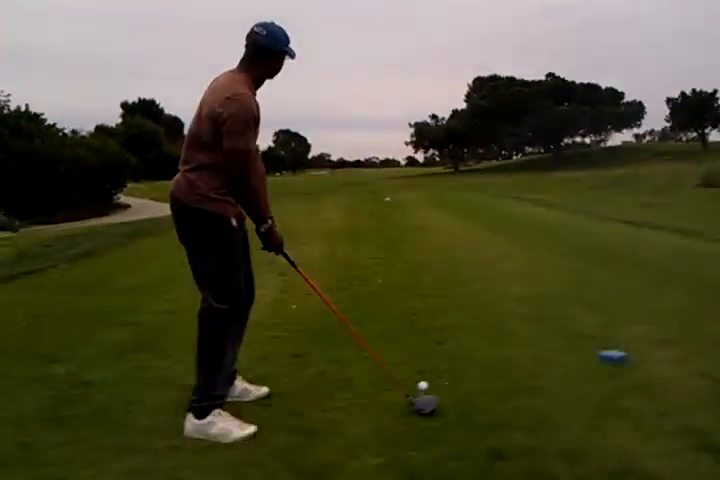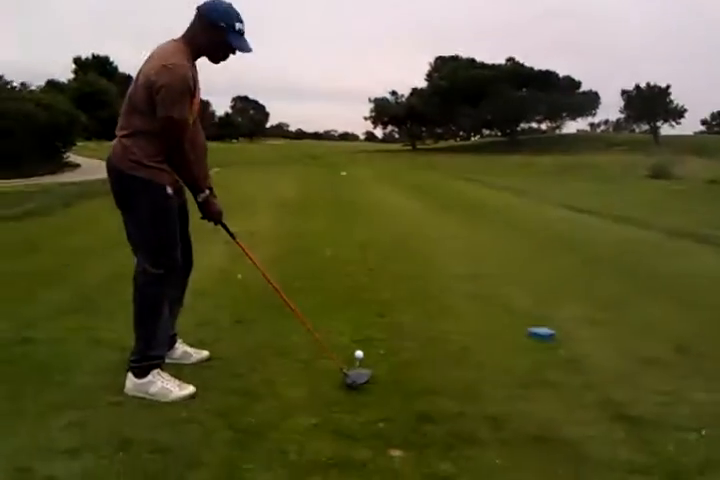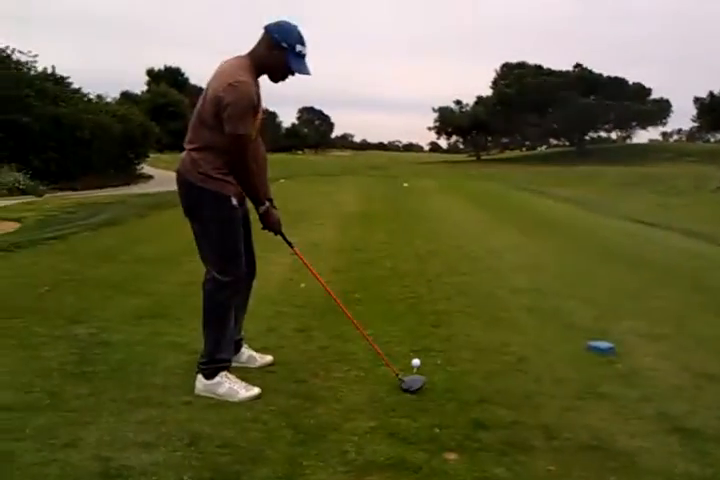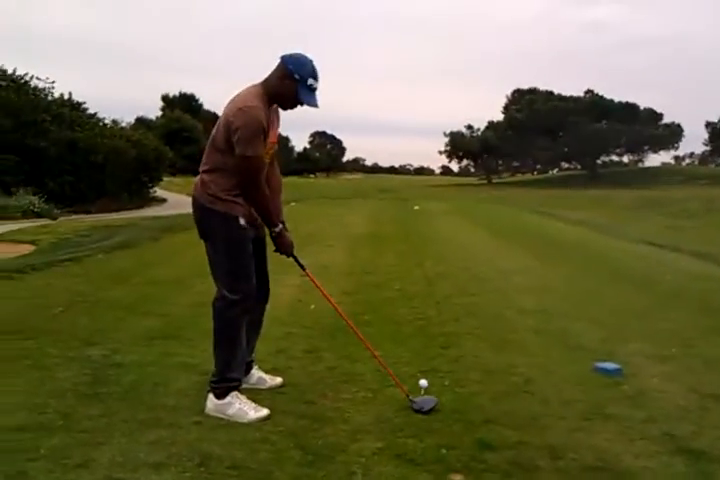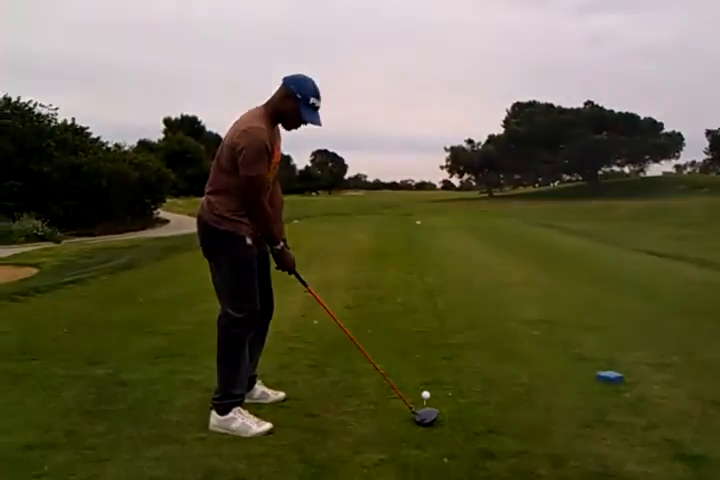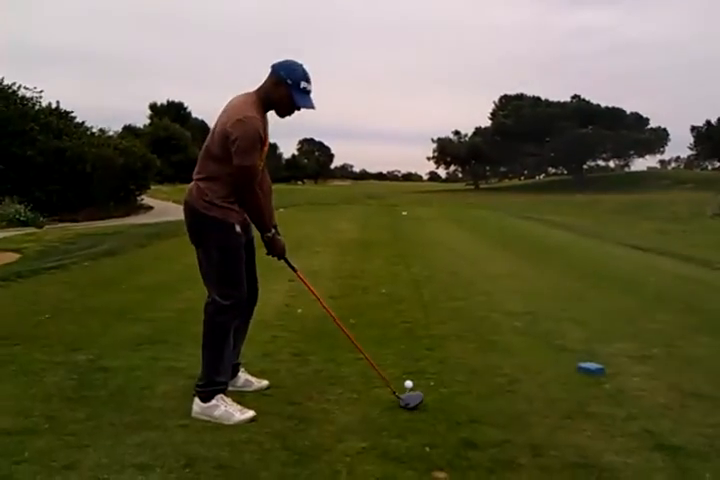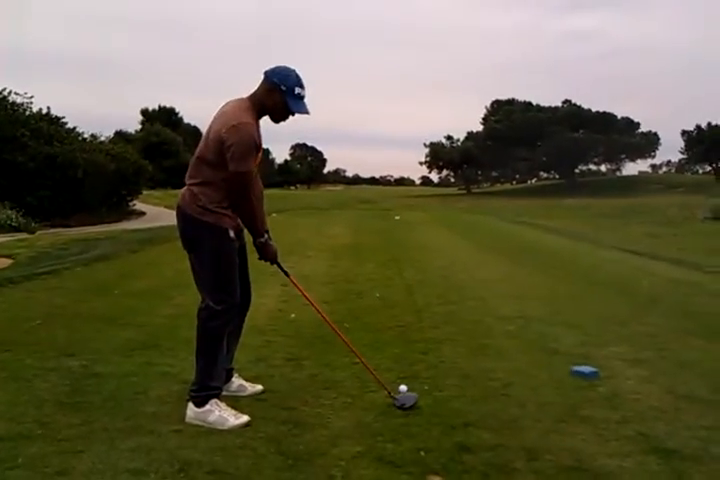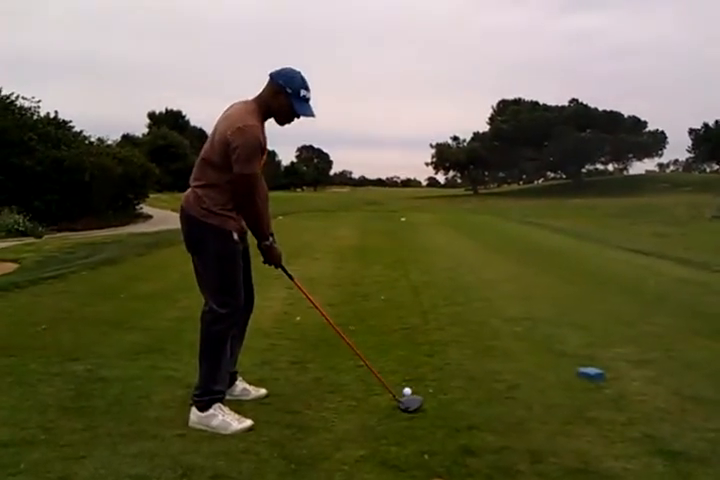
dt=0.3s
person 1, frame 1
left shoulder: (233, 86)
right shoulder: (239, 101)
left elbow: (246, 164)
right elbow: (239, 177)
left wrist: (263, 217)
right wrist: (265, 225)
left hip: (218, 204)
right hip: (205, 208)
left knee: (240, 296)
right knee: (222, 303)
left ankle: (223, 380)
right ankle: (202, 412)
person 1, frame 2
left shoulder: (181, 59)
right shoulder: (175, 71)
left elbow: (190, 132)
right elbow: (176, 146)
left wrist: (205, 187)
right wrist: (203, 195)
left hip: (158, 173)
right hip: (140, 175)
left knee: (178, 262)
right knee: (158, 268)
left ankle: (164, 342)
right ankle: (142, 372)
person 1, frame 3
left shoulder: (244, 74)
right shoulder: (240, 89)
left elbow: (252, 146)
right elbow: (240, 160)
left wrist: (265, 199)
right wrist: (264, 207)
left hip: (224, 185)
right hip: (207, 186)
left knee: (243, 269)
right knee: (224, 275)
left ankle: (230, 347)
right ankle: (210, 372)
person 1, frame 4
left shoulder: (269, 108)
right shoulder: (250, 113)
left elbow: (269, 169)
right elbow: (252, 182)
left wrist: (278, 222)
right wrist: (277, 229)
left hip: (241, 209)
right hip: (220, 208)
left knee: (257, 291)
right knee: (237, 295)
left ankle: (242, 368)
right ankle: (222, 393)
person 1, frame 5
left shoulder: (269, 128)
right shoulder: (254, 135)
left elbow: (272, 189)
right elbow: (255, 202)
left wrist: (280, 240)
right wrist: (278, 247)
left hip: (246, 228)
right hip: (225, 228)
left knee: (260, 308)
right knee: (239, 313)
left ankle: (245, 383)
right ankle: (225, 408)
person 1, frame 6
left shoulder: (254, 111)
right shoulder: (247, 123)
left elbow: (259, 176)
right elbow: (247, 189)
left wrist: (271, 226)
right wrist: (270, 233)
left hip: (230, 213)
right hip: (213, 214)
left knee: (245, 295)
right knee: (227, 301)
left ankle: (229, 370)
right ankle: (208, 396)
person 1, frame 7
left shoulder: (242, 112)
right shoulder: (243, 129)
left elbow: (252, 183)
right elbow: (242, 195)
left wrist: (262, 232)
right wrist: (262, 239)
left hip: (220, 217)
right hip: (206, 220)
left knee: (238, 300)
right knee: (220, 305)
left ankle: (222, 375)
right ankle: (202, 400)
person 1, frame 8
left shoulder: (247, 114)
right shoulder: (248, 131)
left elbow: (256, 185)
right elbow: (247, 197)
left wrist: (266, 235)
right wrist: (266, 242)
left hip: (222, 220)
right hip: (209, 222)
left knee: (241, 303)
right knee: (224, 309)
left ankle: (225, 379)
right ankle: (205, 405)
